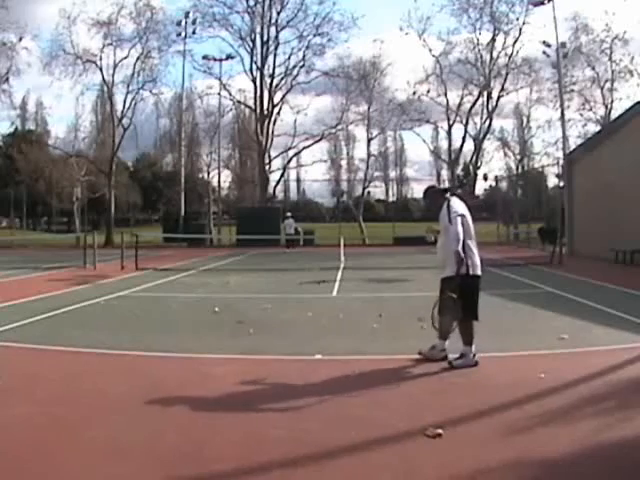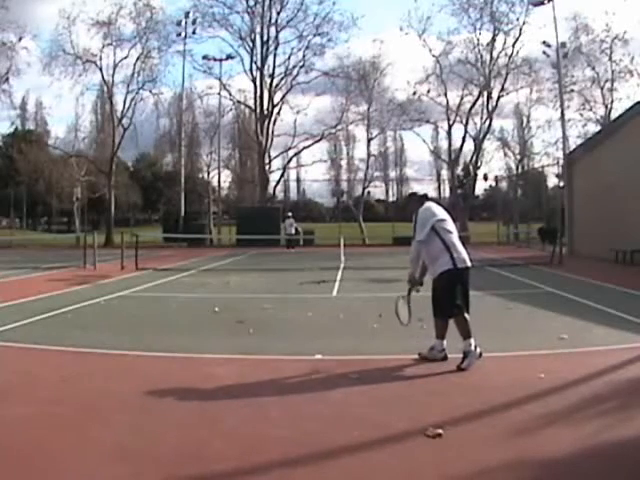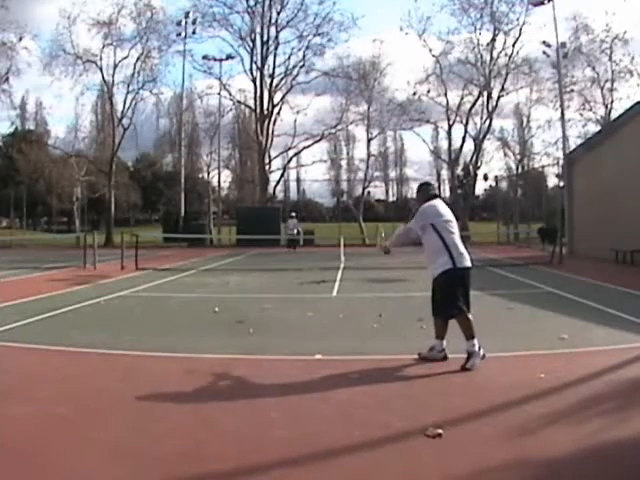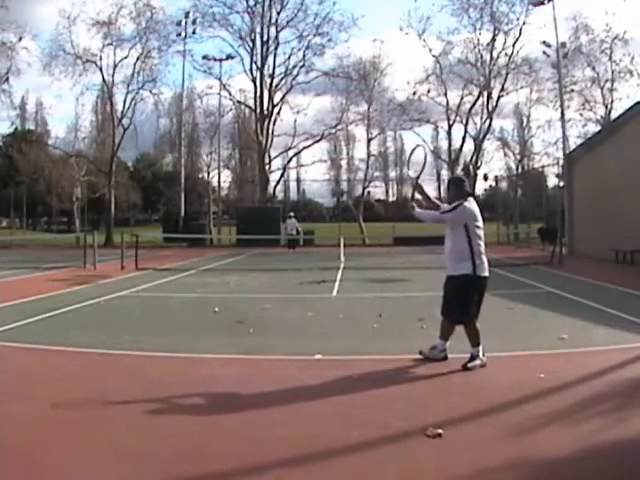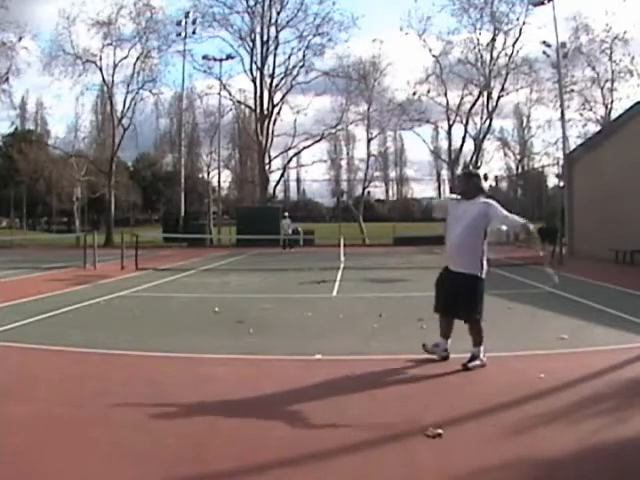
dt=1s
person 1, frame 1
left shoulder: (450, 206)
right shoulder: (449, 206)
left elbow: (455, 229)
left wrist: (457, 251)
right wrist: (437, 234)
left hip: (462, 269)
right hip: (452, 269)
left knee: (463, 314)
right knee: (446, 310)
left ankle: (469, 355)
right ankle: (440, 348)
person 1, frame 2
left shoulder: (424, 211)
right shoulder: (430, 213)
left elbow: (417, 243)
right elbow: (427, 250)
left wrist: (412, 272)
right wrist: (420, 276)
left hip: (452, 266)
right hip: (444, 268)
left knee: (456, 308)
right knee: (440, 309)
left ankle: (471, 348)
right ankle: (439, 348)
person 1, frame 3
left shoulder: (428, 208)
right shoulder: (435, 209)
left elbow: (407, 230)
right elbow: (416, 234)
left wrist: (389, 245)
right wrist: (395, 243)
left hip: (453, 267)
right hip: (445, 268)
left knee: (458, 308)
right knee: (439, 310)
left ankle: (474, 349)
right ankle: (439, 349)
person 1, frame 4
left shoulder: (465, 207)
right shoulder: (460, 207)
left elbow: (436, 217)
right elbow: (439, 209)
left wrist: (416, 211)
right wrist: (422, 192)
left hip: (470, 273)
right hip: (457, 272)
left knee: (465, 317)
right knee: (449, 313)
left ankle: (478, 355)
right ankle: (440, 349)
person 1, frame 5
left shoulder: (487, 206)
right shoulder: (453, 203)
left elbow: (508, 219)
right elbow: (436, 209)
left wrist: (525, 225)
left hip: (471, 271)
right hip: (451, 268)
left knee: (471, 316)
right knee: (446, 310)
left ankle: (478, 354)
right ankle: (442, 346)
